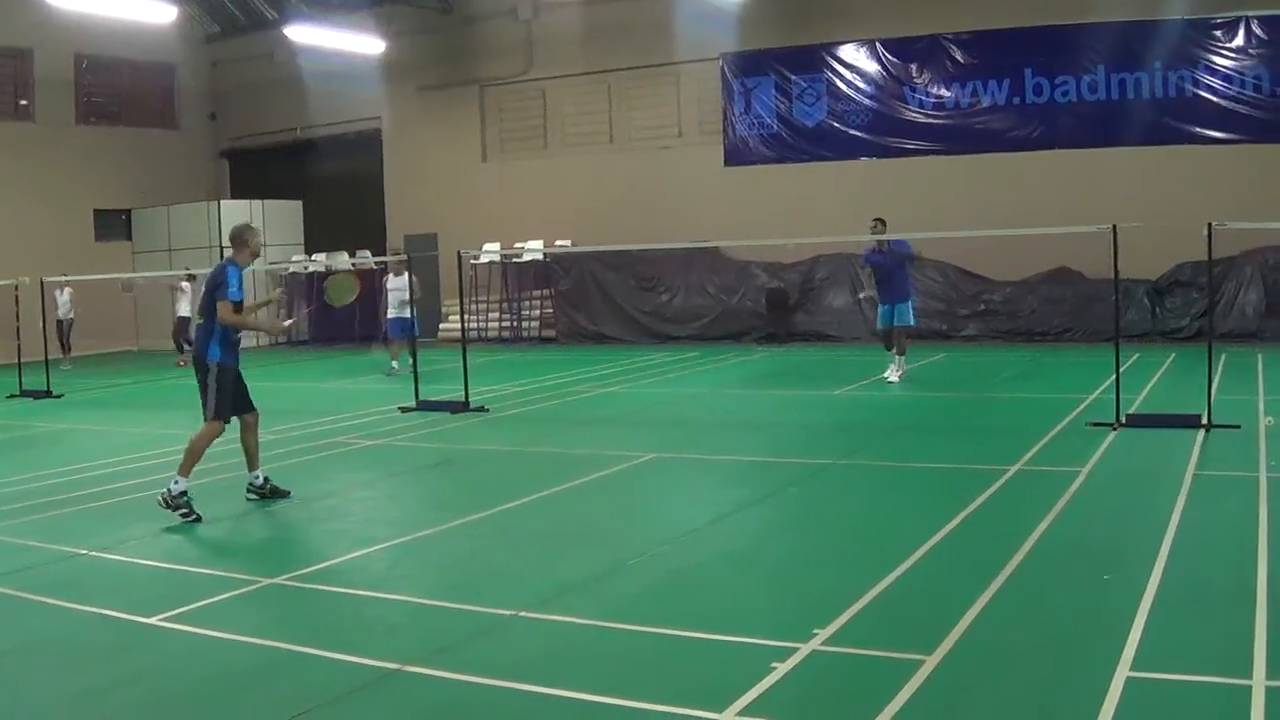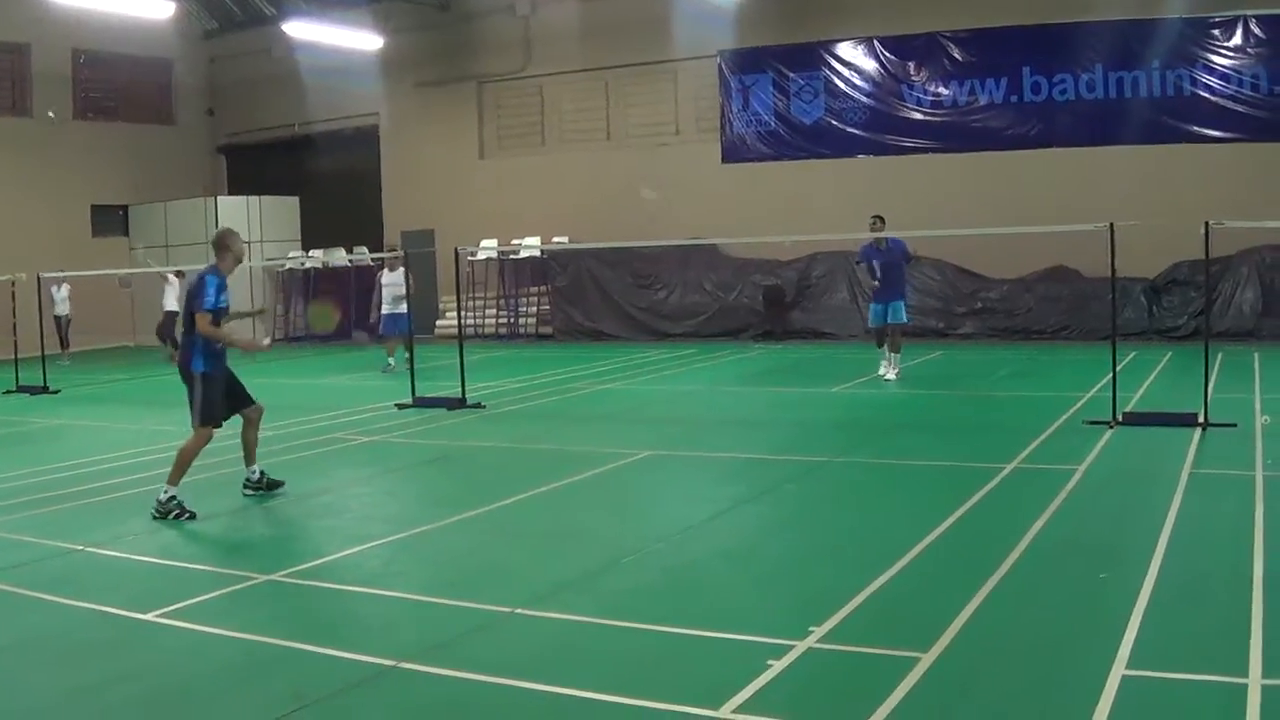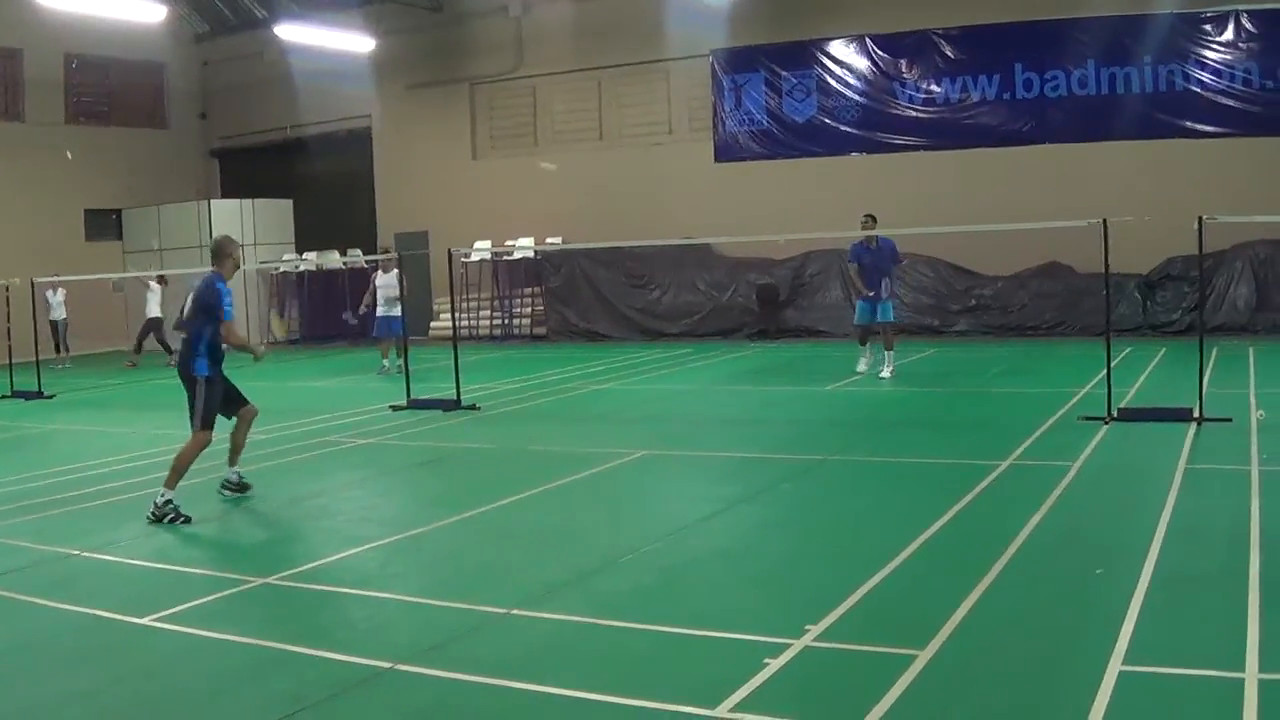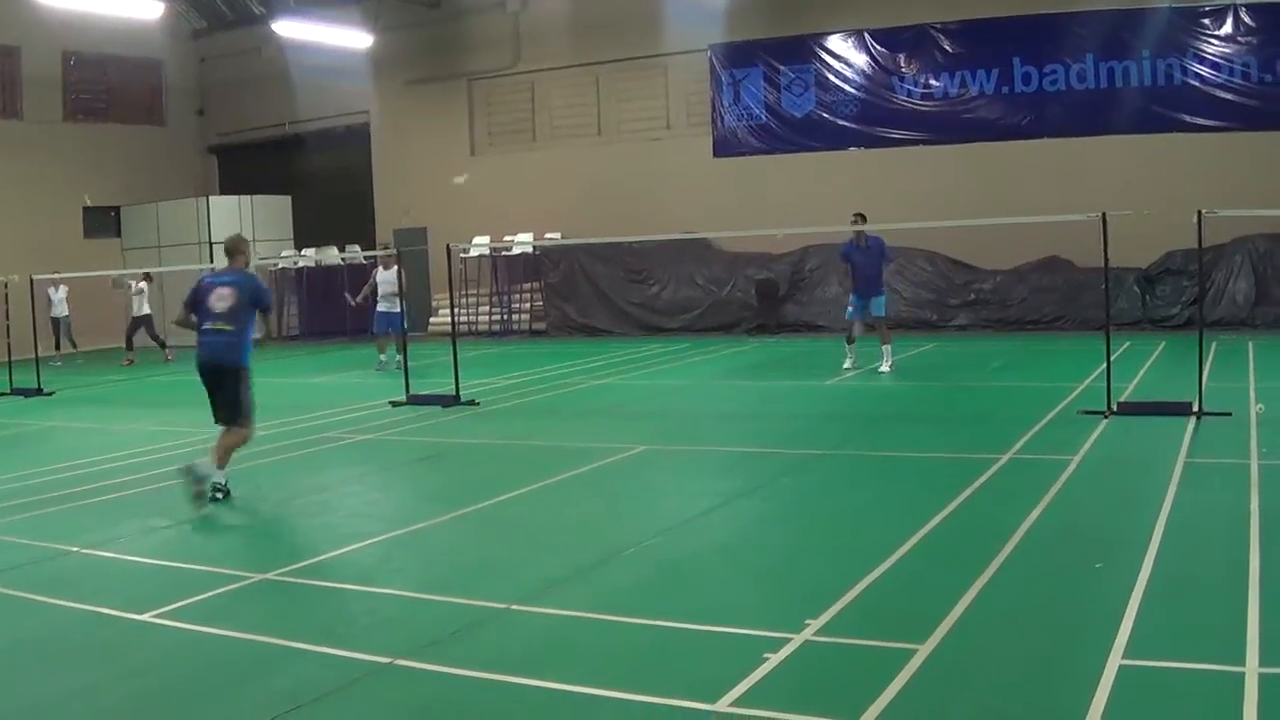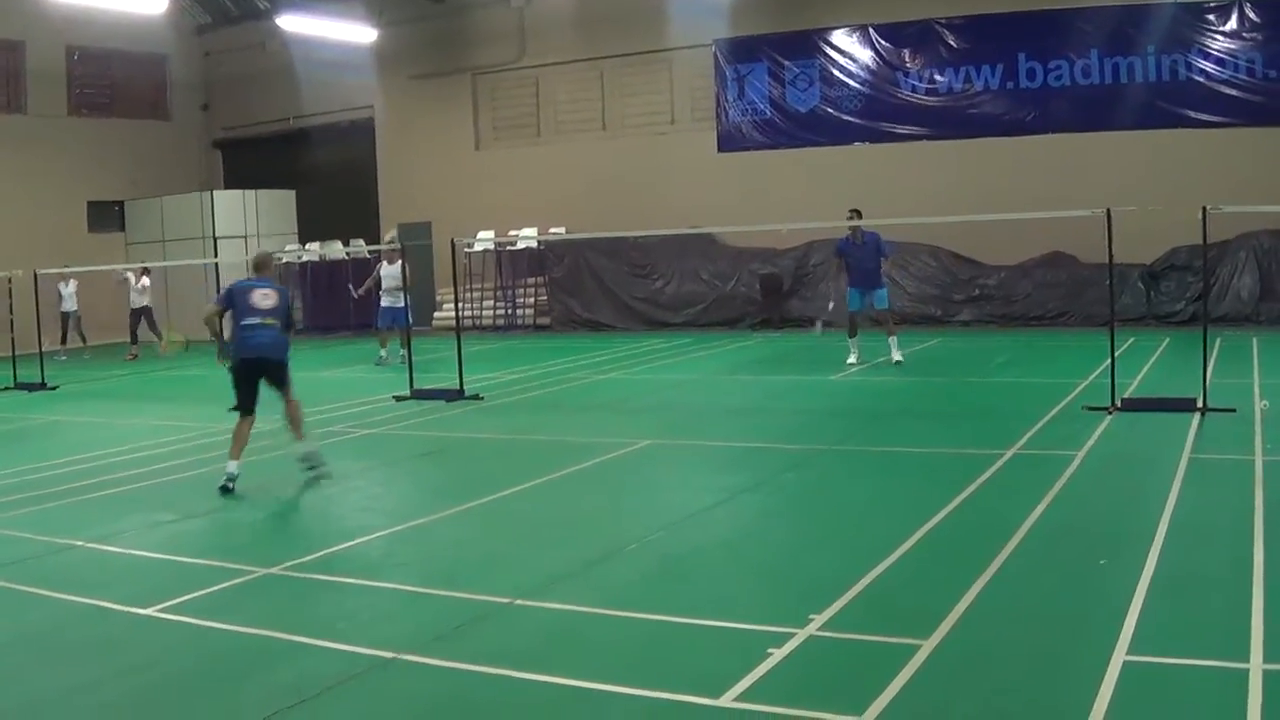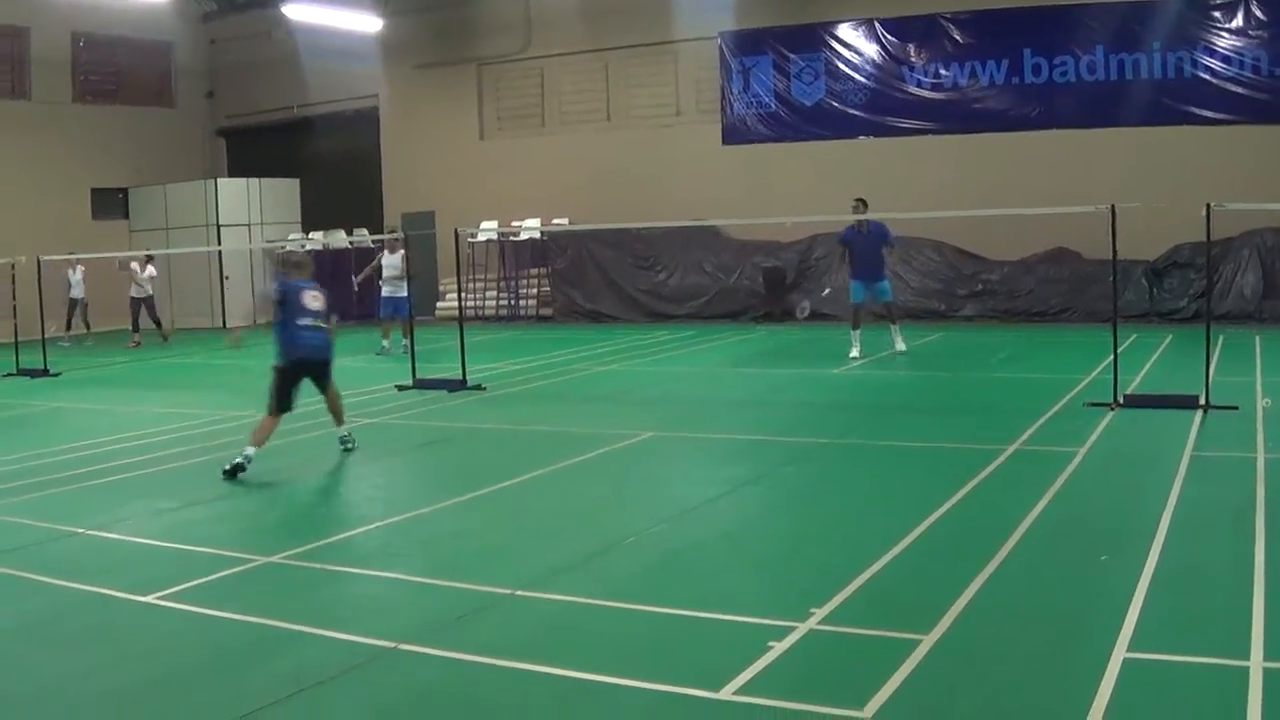
dt=0.2s
person 1, frame 1
left shoulder: (233, 272)
right shoulder: (228, 272)
right elbow: (224, 317)
left wrist: (265, 302)
right wrist: (264, 326)
left hip: (226, 359)
right hip: (213, 358)
left knee: (250, 418)
right knee: (214, 426)
left ankle: (257, 482)
right ankle: (174, 491)
person 1, frame 2
left shoulder: (217, 280)
right shoulder: (209, 281)
right elbow: (202, 328)
left wrist: (246, 314)
right wrist: (242, 342)
left hip: (215, 365)
right hip: (200, 366)
left knee: (253, 412)
right knee: (204, 433)
left ankle: (253, 477)
right ankle: (166, 498)
person 1, frame 3
left shoulder: (207, 284)
right shoulder: (219, 288)
left elbow: (184, 324)
right elbow: (229, 337)
right wrist: (255, 350)
left hip: (206, 368)
right hip: (200, 370)
left knee: (247, 412)
right knee: (201, 437)
left ankle: (231, 477)
right ankle: (162, 502)
person 1, frame 4
left shoulder: (204, 282)
right shoulder: (251, 282)
left elbow: (181, 320)
right elbow: (268, 320)
left hip: (206, 359)
right hip: (233, 359)
left knee: (231, 422)
right knee: (242, 427)
left ankle: (216, 480)
right ankle: (201, 467)
person 1, frame 5
left shoulder: (236, 288)
right shoulder: (280, 292)
left elbow: (210, 317)
right elbow: (288, 332)
left wrist: (221, 344)
left hip: (242, 355)
right hip: (275, 352)
left knee: (246, 416)
right knee: (289, 399)
left ankle: (231, 471)
right ankle: (305, 451)
person 1, frame 6
left shoulder: (285, 285)
right shoulder: (321, 292)
left elbow: (270, 297)
left hip: (293, 356)
right hip: (321, 352)
left knee: (274, 413)
right knee: (329, 389)
left ankle: (246, 456)
right ankle: (344, 435)
